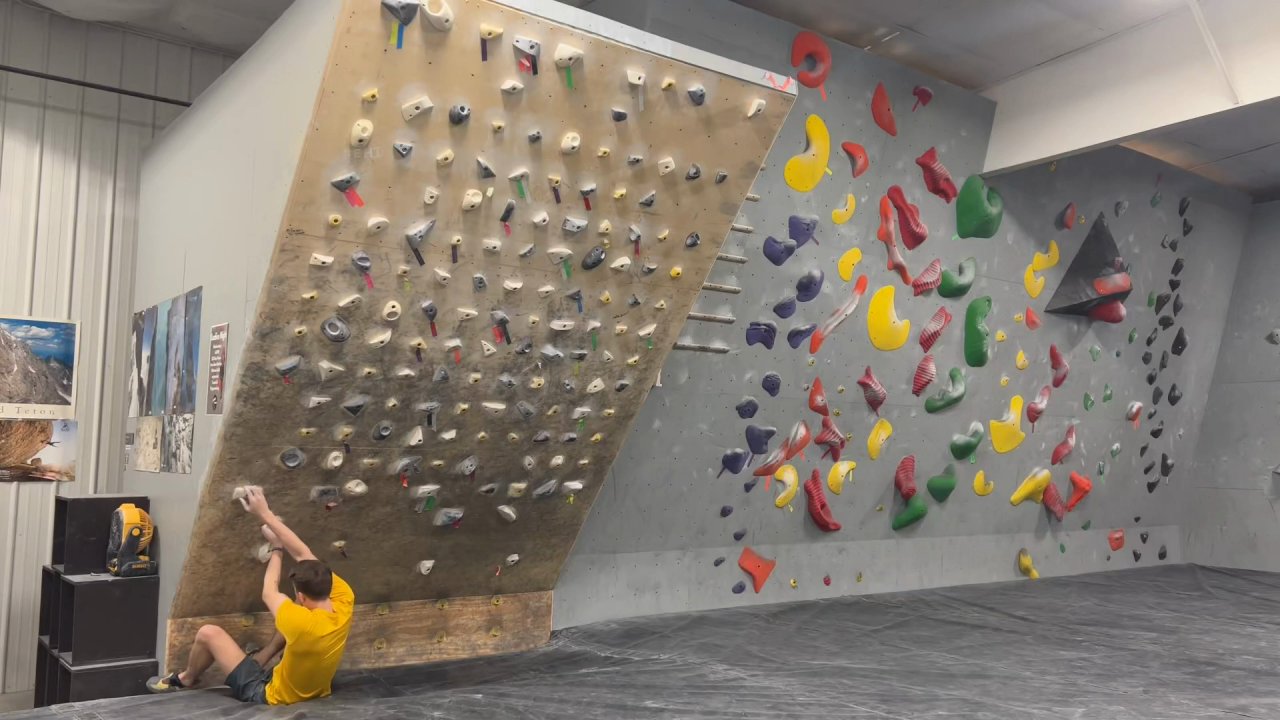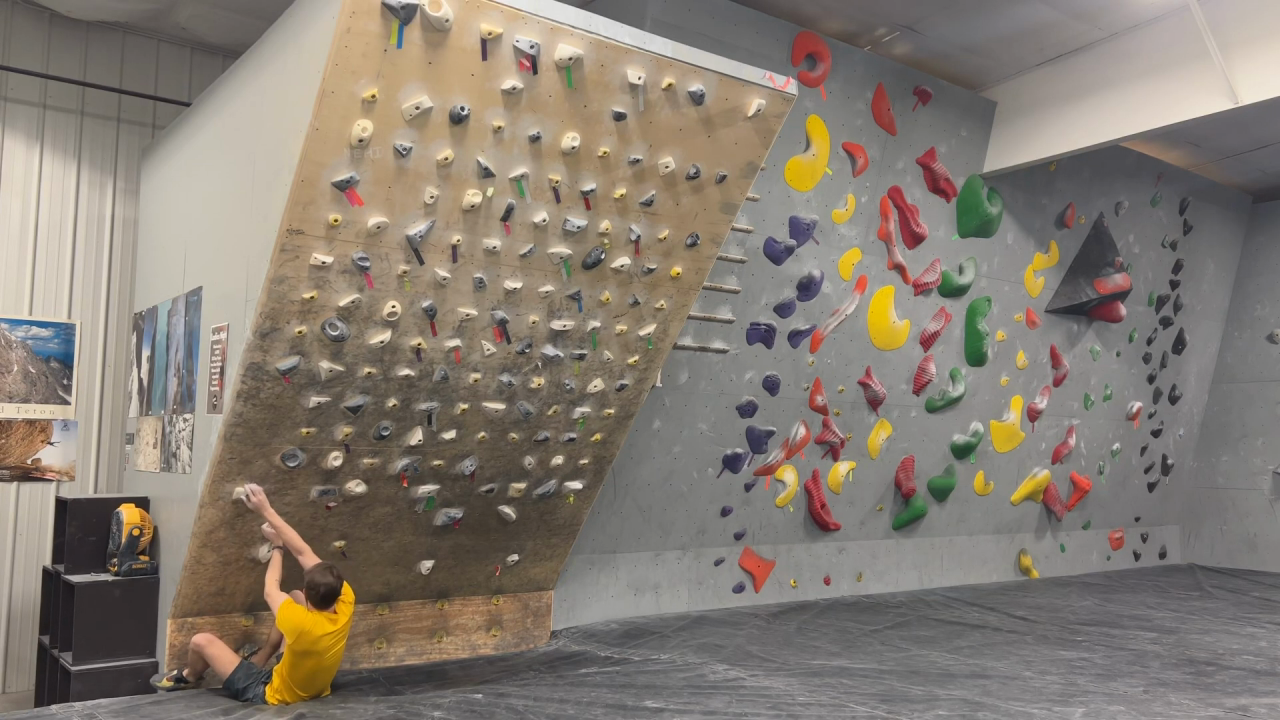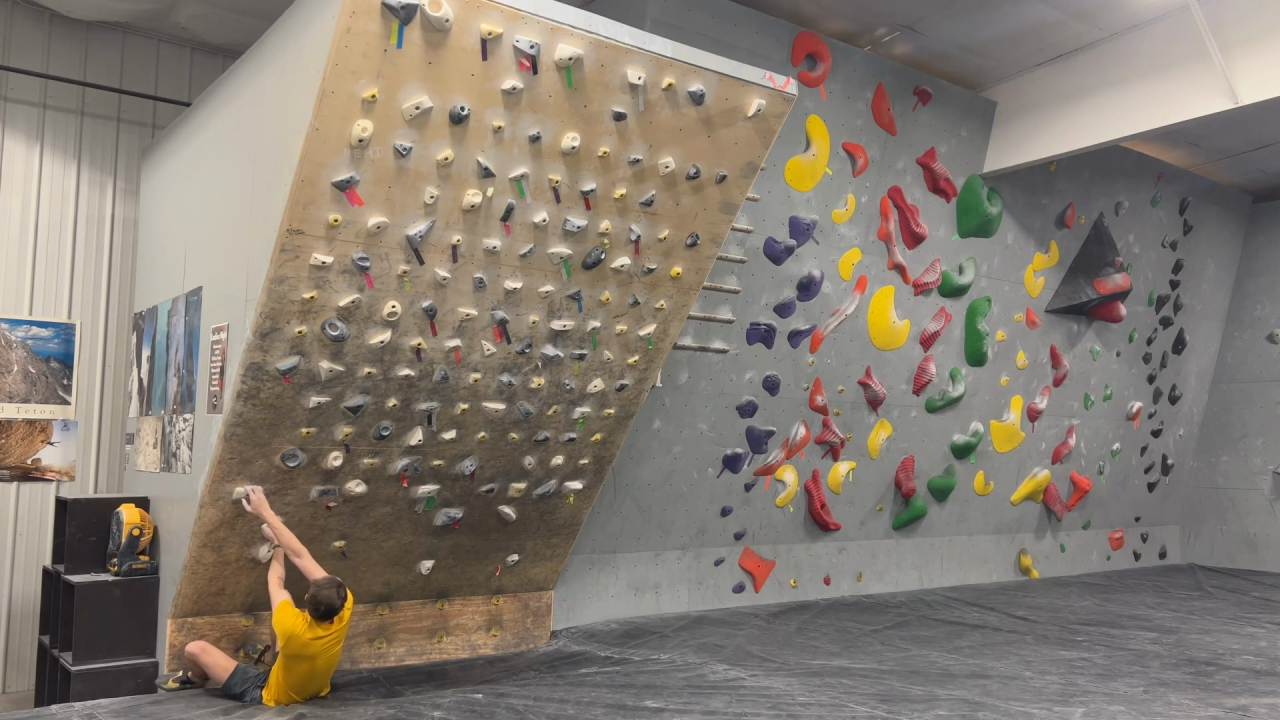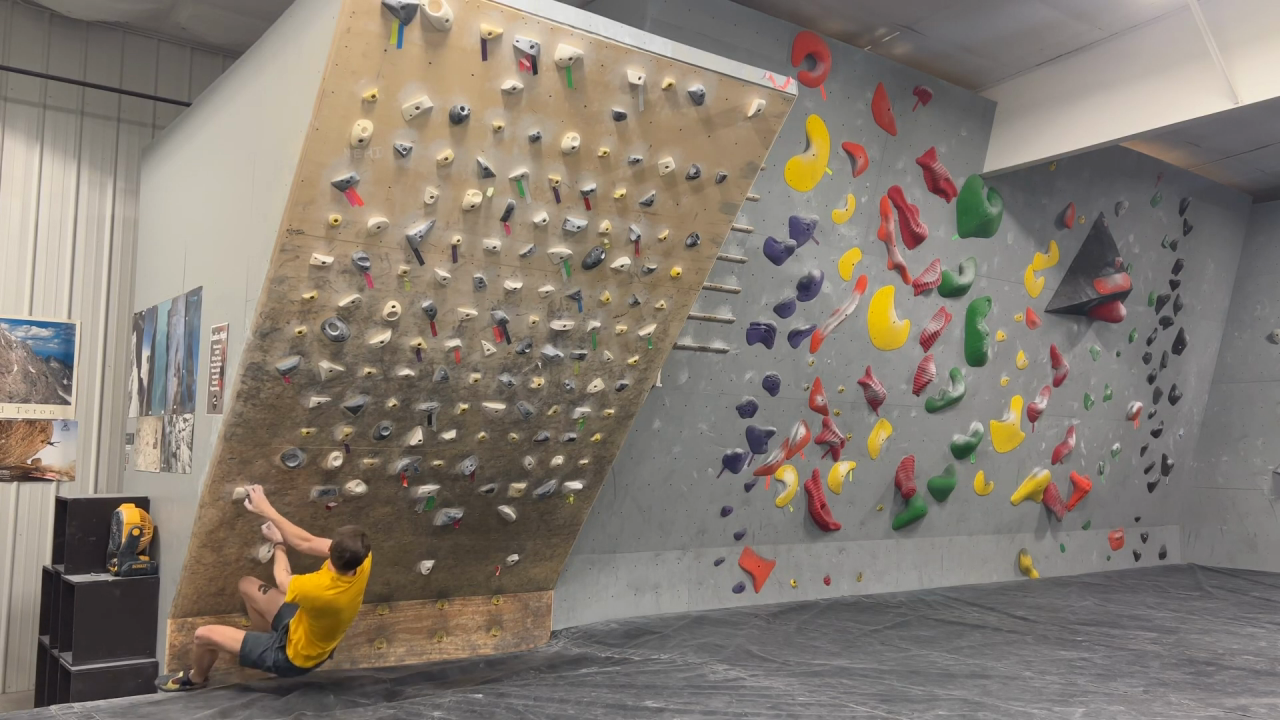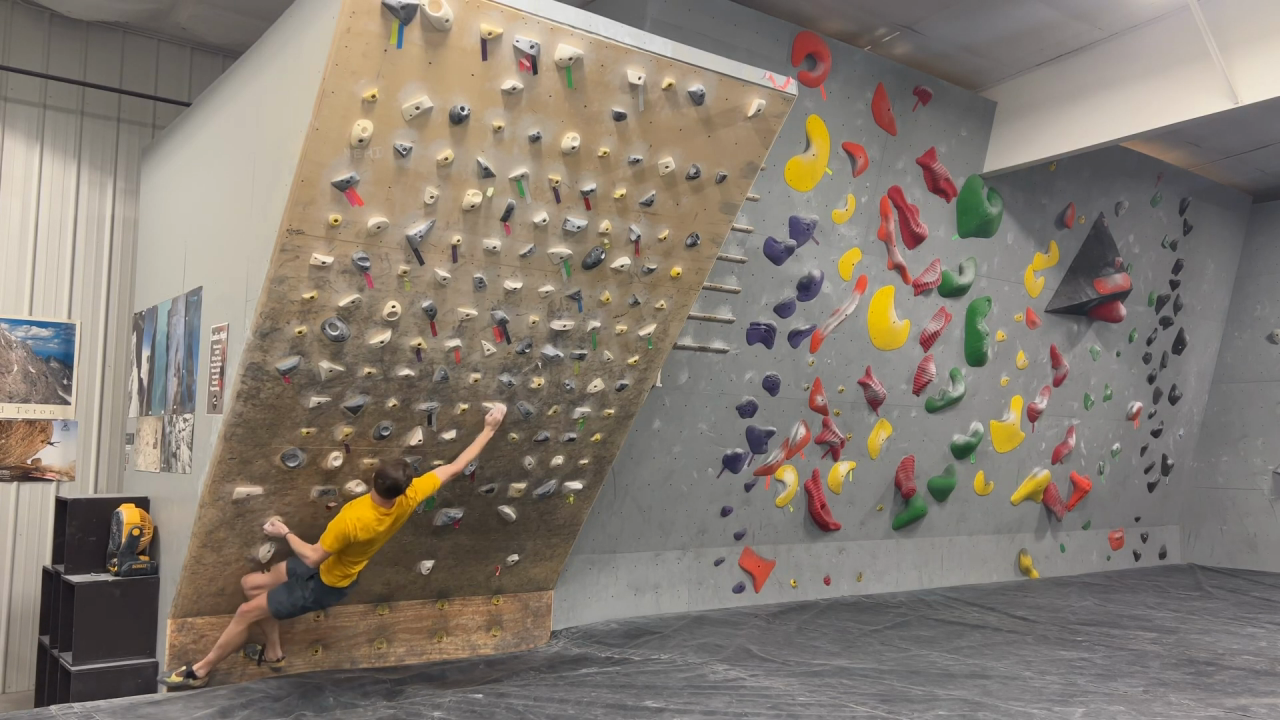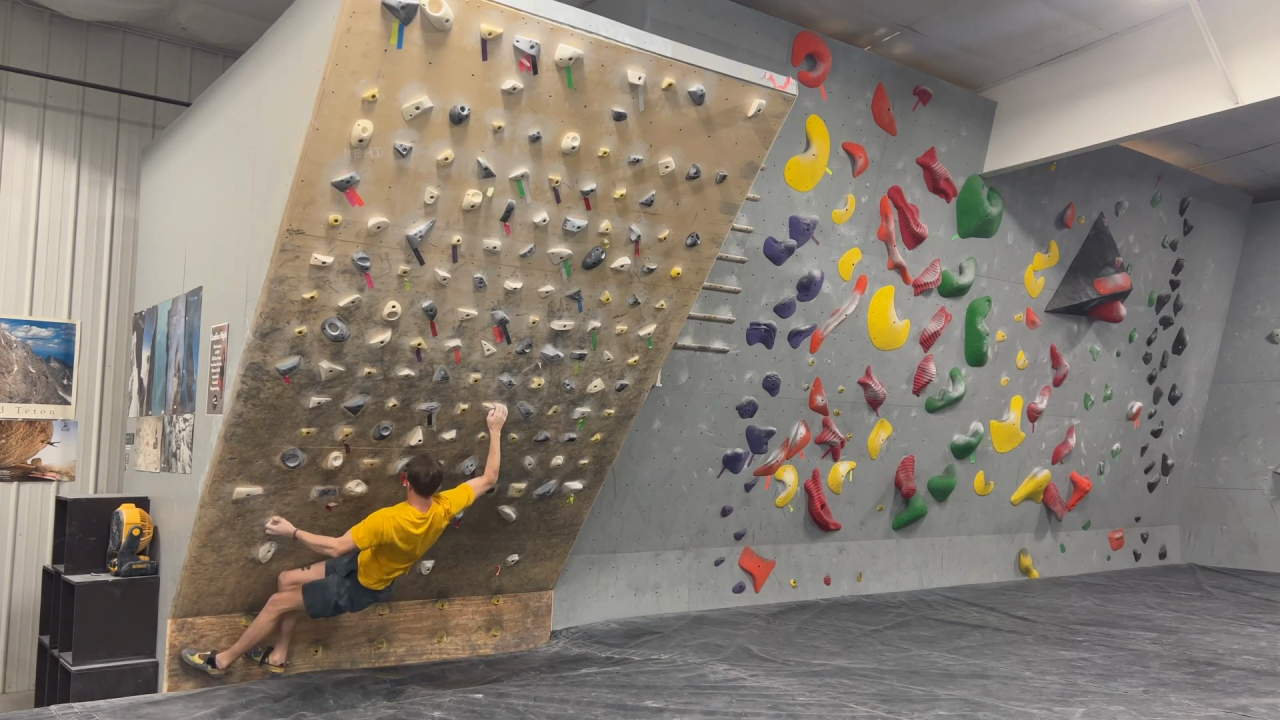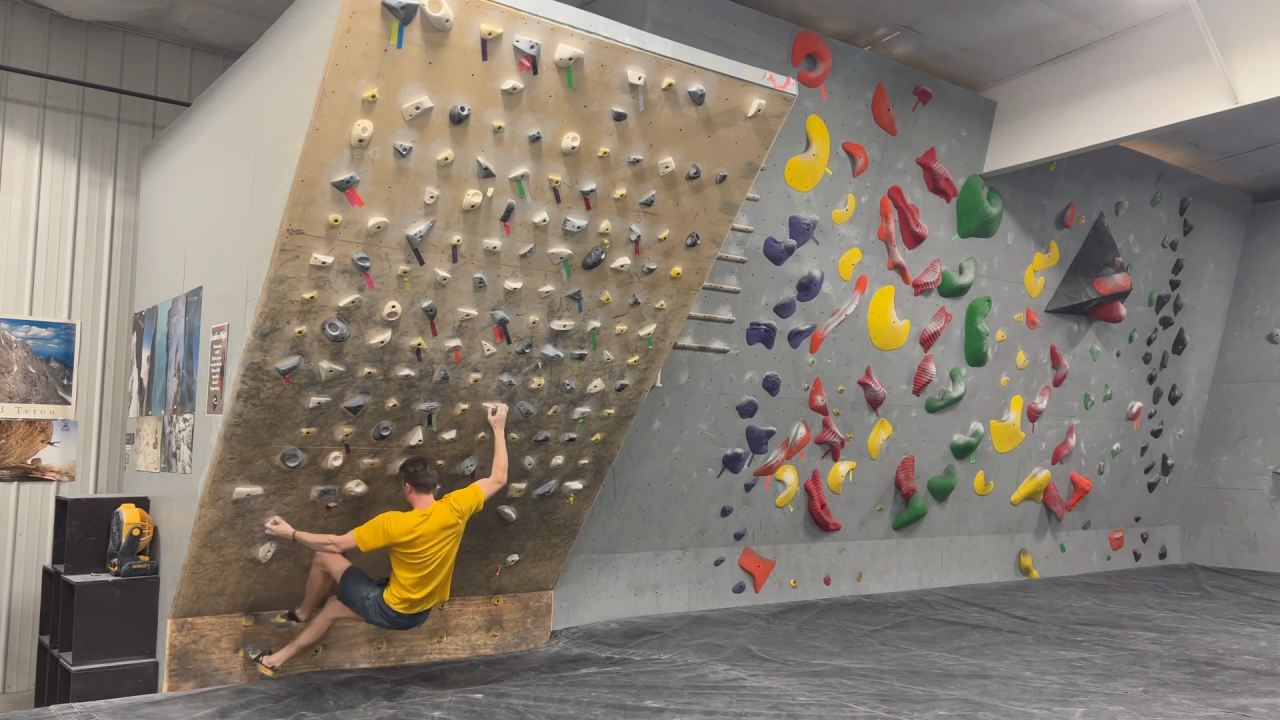
dt=0.7s
person 1, frame 1
left shoulder: (303, 622)
right shoulder: (345, 600)
left elbow: (269, 593)
right elbow: (303, 554)
left wrist: (276, 547)
right wrist: (265, 513)
left hip: (271, 695)
right hip: (313, 688)
left knee: (208, 633)
left ankle: (185, 679)
right ankle: (260, 659)
person 1, frame 2
left shoulder: (302, 623)
right shoulder: (345, 601)
left elbow: (270, 591)
right elbow: (304, 553)
left wrist: (277, 545)
right wrist: (267, 511)
left hip: (272, 695)
right hip: (312, 688)
left knee: (201, 641)
right knee: (294, 595)
left ankle: (189, 677)
right ankle: (262, 658)
person 1, frame 3
left shoulder: (294, 628)
right shoulder: (343, 605)
left elbow: (275, 584)
right elbow: (300, 556)
left wrist: (277, 545)
right wrist: (266, 513)
left hip: (270, 696)
right hip: (311, 689)
left knee: (195, 649)
right knee: (285, 596)
left ankle: (194, 678)
person 1, frame 4
left shoulder: (320, 589)
right shoulder: (363, 561)
left elbow: (284, 582)
right elbow: (307, 543)
left wrist: (278, 542)
right wrist: (267, 510)
left hip: (295, 657)
right hip: (305, 627)
left knee: (204, 635)
right knee: (246, 585)
left ankle: (196, 678)
right ankle: (266, 646)
person 1, frame 5
left shoulder: (352, 520)
right shoulder: (410, 496)
left elbow: (312, 557)
right elbow: (456, 467)
left wrist: (284, 532)
right wrist: (489, 429)
left hip: (325, 585)
right hip: (330, 567)
left knee: (246, 611)
right knee: (250, 583)
left ankle: (199, 671)
right ankle: (273, 653)
person 1, frame 6
left shoulder: (388, 520)
right shoulder: (445, 507)
left elbow: (336, 547)
right elbow: (489, 480)
left wrist: (292, 531)
right wrist: (494, 430)
left hip: (360, 586)
right hip: (364, 564)
left knee: (278, 602)
right knee: (287, 580)
left ankle: (221, 660)
right ankle: (279, 656)
person 1, frame 7
left shoulder: (393, 523)
right shoulder: (456, 508)
left elbow: (337, 544)
right elbow: (498, 479)
left wrist: (291, 533)
right wrist: (498, 428)
left hip: (390, 610)
right hip: (420, 613)
left knee: (323, 559)
right knee: (334, 605)
left ankle: (302, 614)
right ankle: (275, 660)
